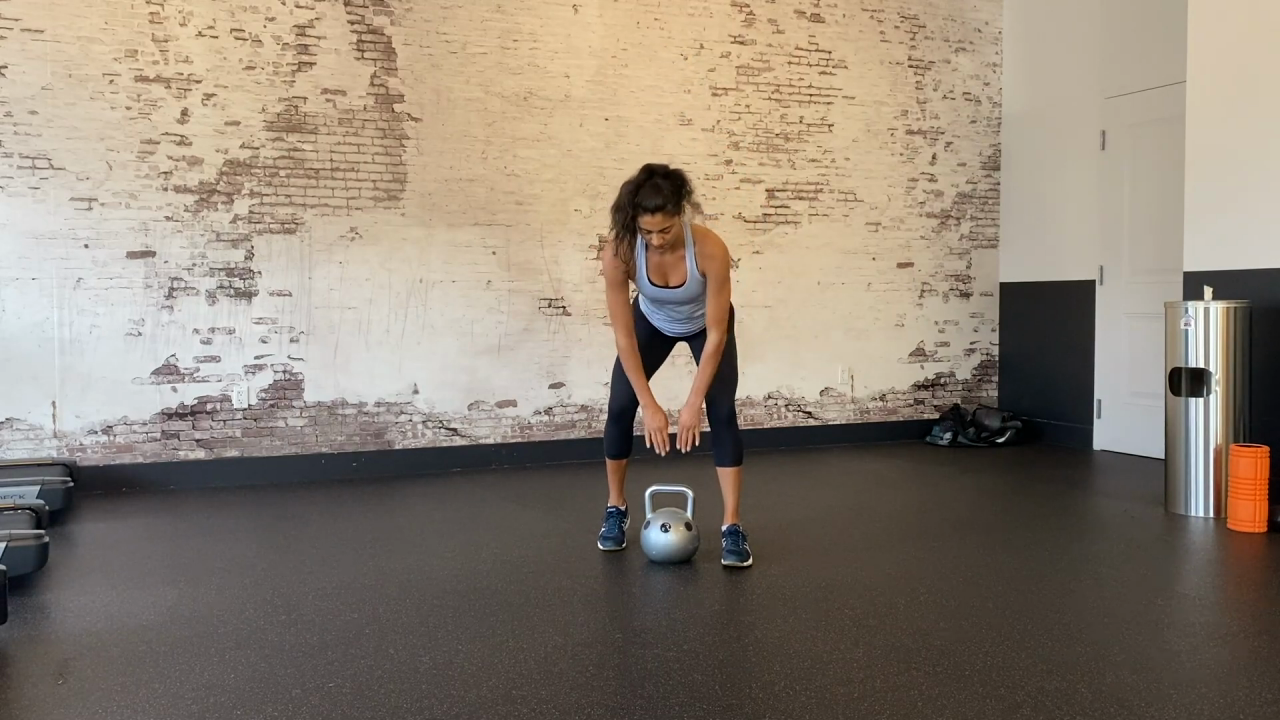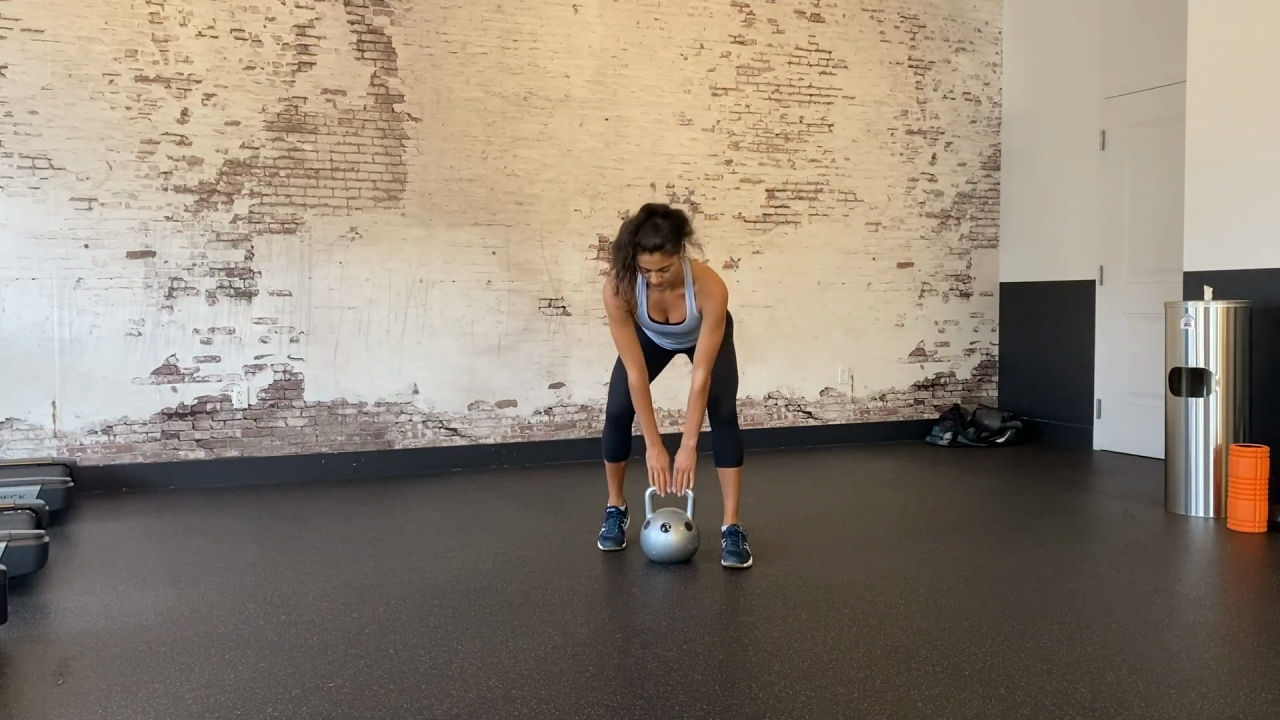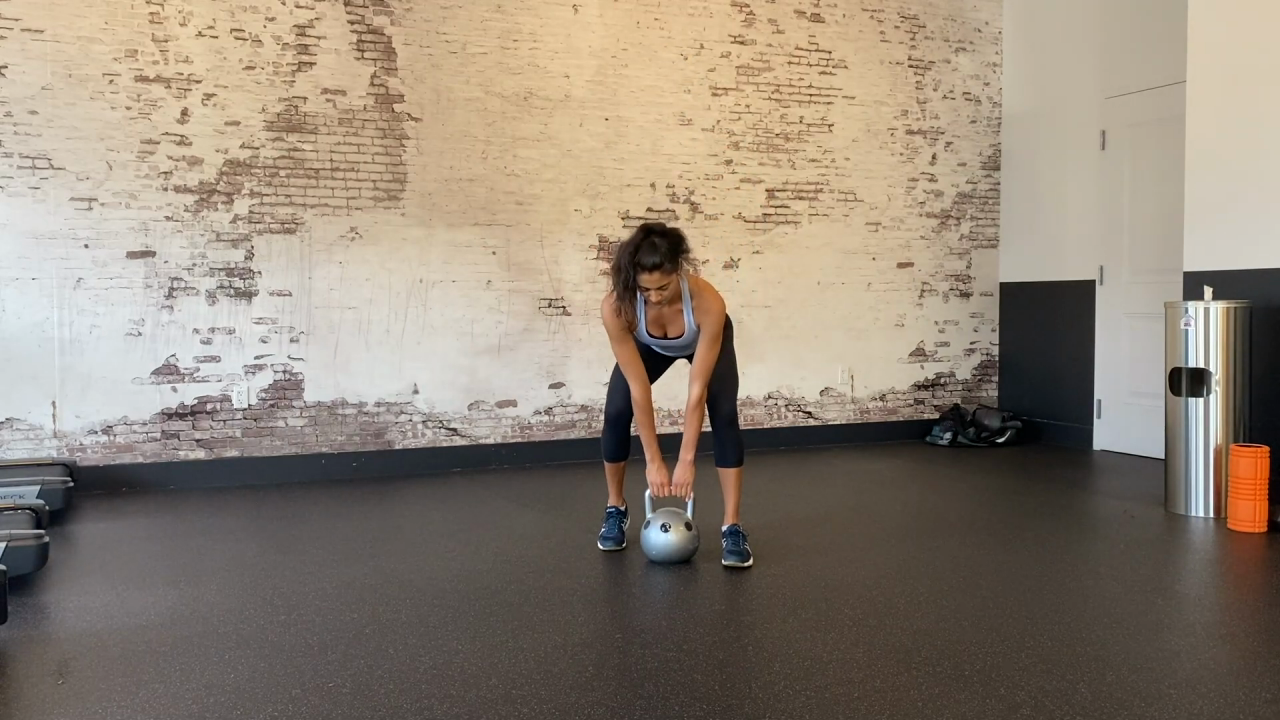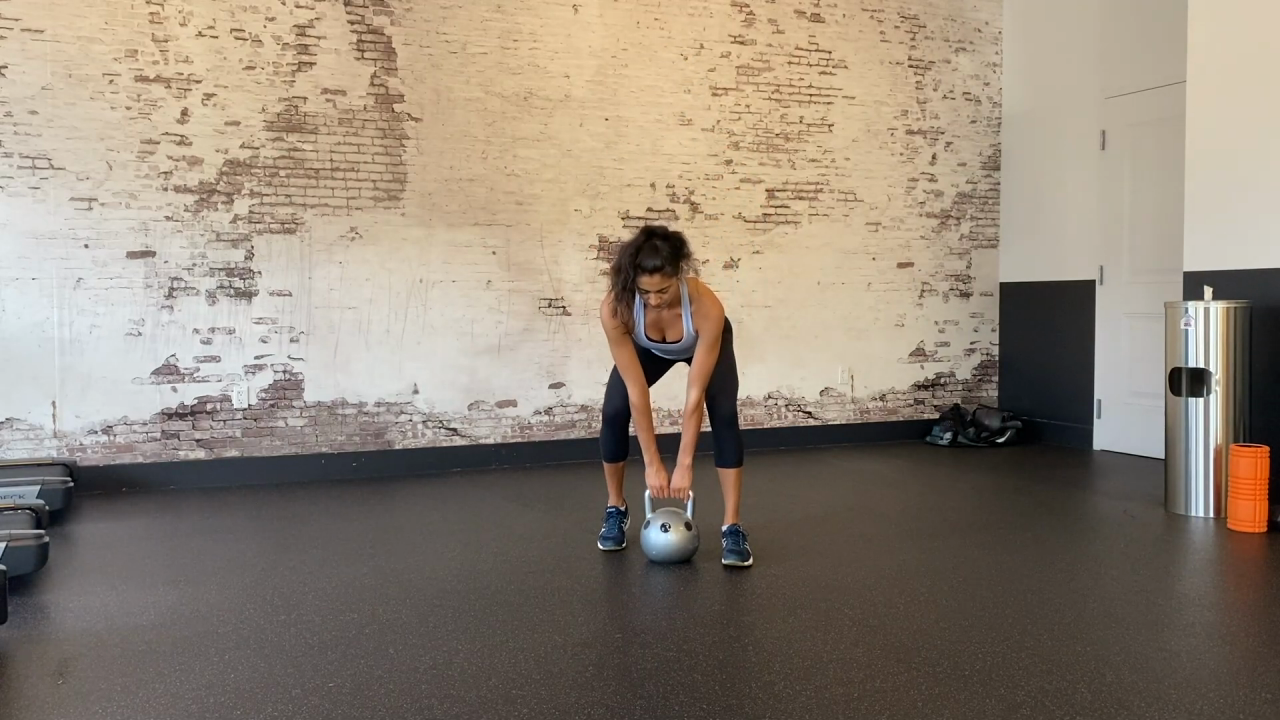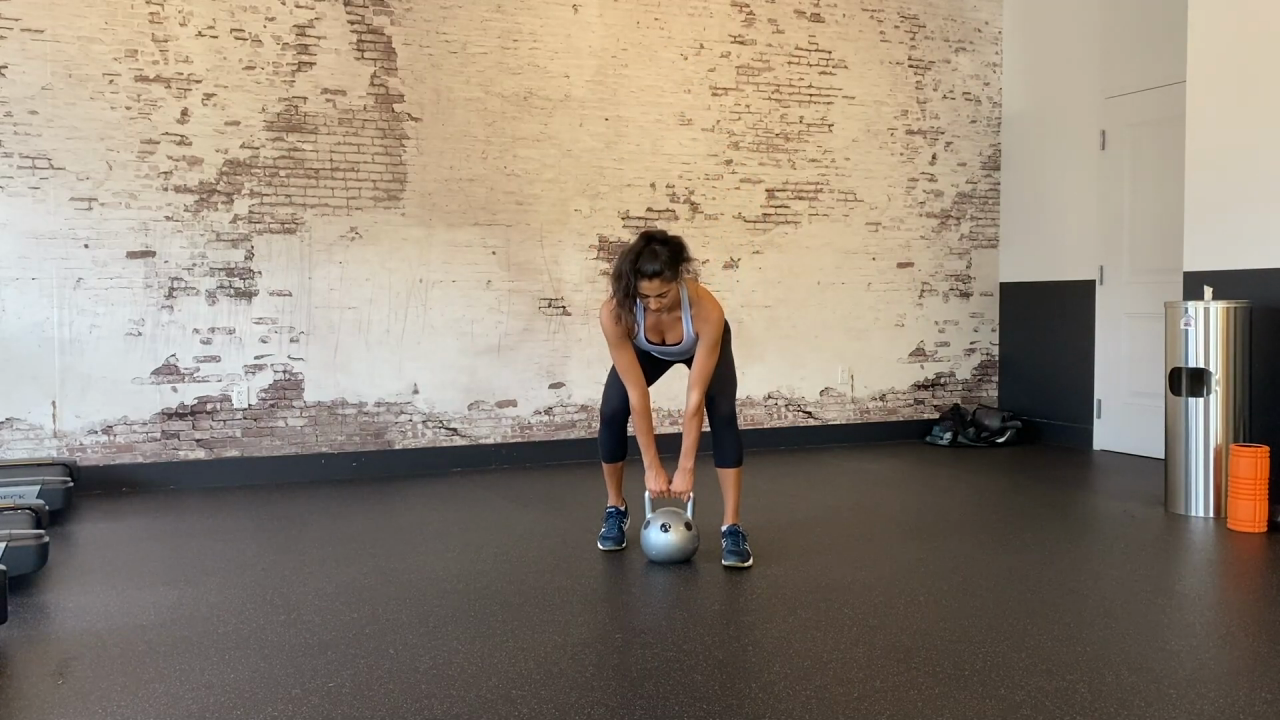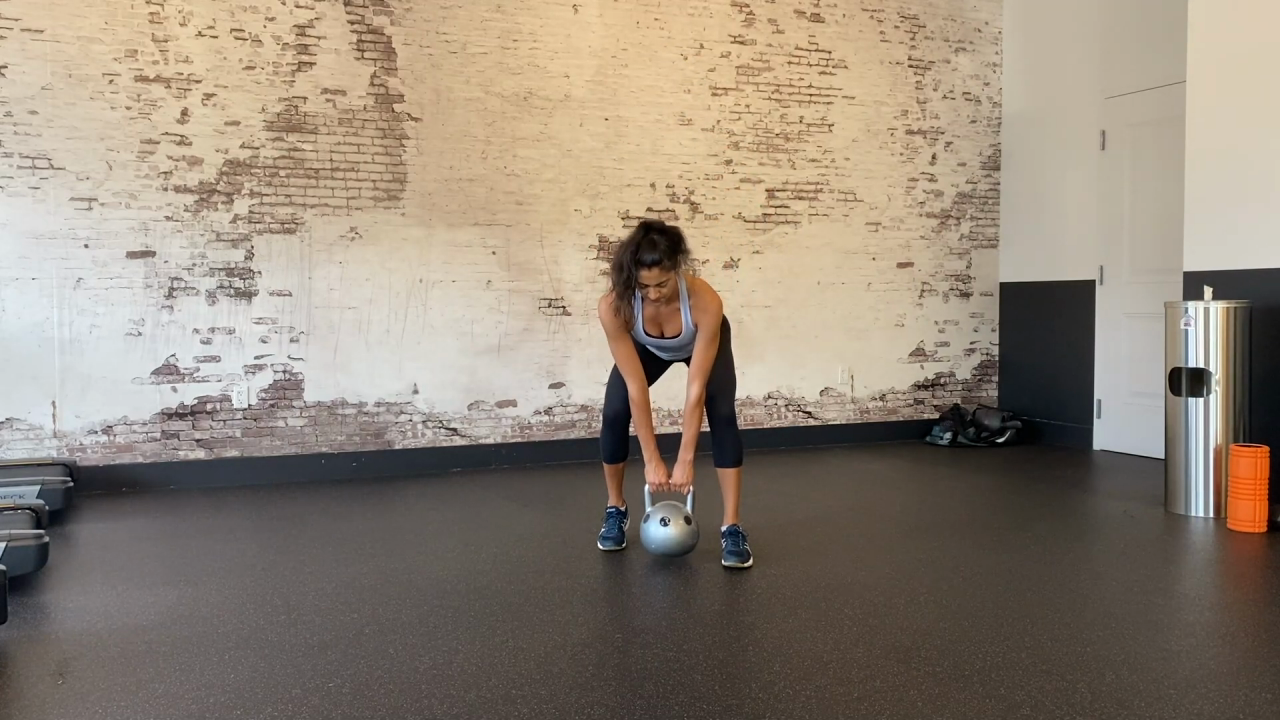
dt=0.3s
person 1, frame 1
left shoulder: (711, 249)
right shoulder: (619, 253)
left elbow: (716, 334)
right elbow: (624, 336)
left wrist: (693, 405)
right wrist: (649, 406)
left hip: (705, 324)
right hip: (652, 323)
left knee: (722, 412)
right knee: (620, 408)
left ankle: (732, 526)
right ankle: (616, 508)
person 1, frame 2
left shoulder: (710, 288)
right shoulder: (618, 289)
left elbow: (701, 376)
right elbow: (635, 374)
left wrist: (688, 447)
right wrist: (653, 446)
left hip: (705, 337)
right hip: (651, 338)
left knee: (723, 413)
right knee: (617, 412)
left ankle: (732, 526)
right ankle: (616, 508)
person 1, frame 3
left shoulder: (708, 303)
right shoulder: (616, 307)
left elbow: (697, 390)
right elbow: (638, 388)
left wrist: (686, 460)
right wrist: (653, 460)
left hip: (704, 341)
right hip: (648, 345)
left knee: (724, 413)
right knee: (616, 412)
left ankle: (732, 527)
right ankle: (615, 508)
person 1, frame 4
left shoulder: (707, 307)
right shoulder: (614, 308)
left elbow: (695, 395)
right elbow: (636, 390)
left wrist: (684, 464)
right wrist: (652, 463)
left hip: (704, 344)
right hip: (647, 347)
left knee: (724, 414)
right knee: (614, 412)
left ankle: (732, 527)
right ankle: (616, 508)
person 1, frame 5
left shoulder: (707, 311)
right shoulder: (615, 313)
left elbow: (695, 398)
right elbow: (636, 395)
left wrist: (686, 467)
right wrist: (652, 466)
left hip: (700, 347)
right hip: (646, 349)
left knee: (722, 414)
right knee: (612, 412)
left ankle: (732, 527)
right ankle: (615, 509)
person 1, frame 6
left shoulder: (705, 302)
right shoulder: (613, 306)
left elbow: (696, 389)
right elbow: (636, 388)
left wrist: (685, 460)
right wrist: (652, 460)
left hip: (705, 343)
right hip: (646, 348)
left knee: (722, 415)
right knee: (614, 414)
left ankle: (732, 528)
right ankle: (615, 510)
